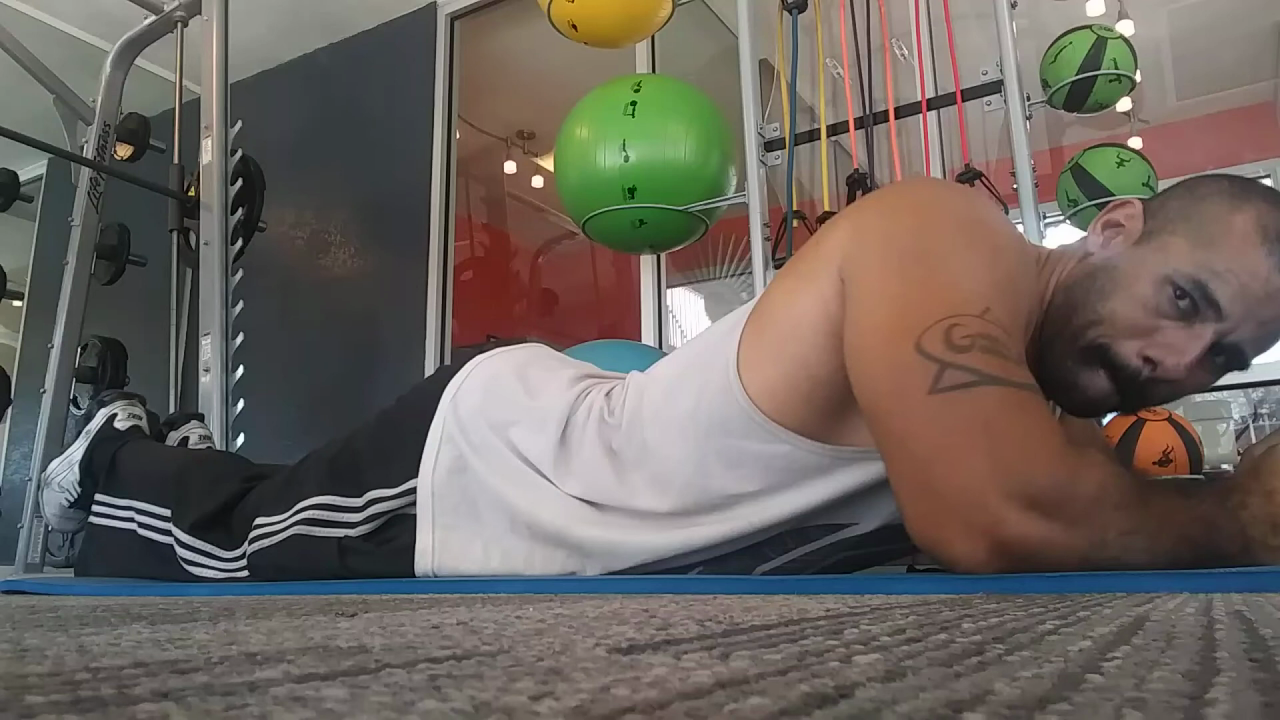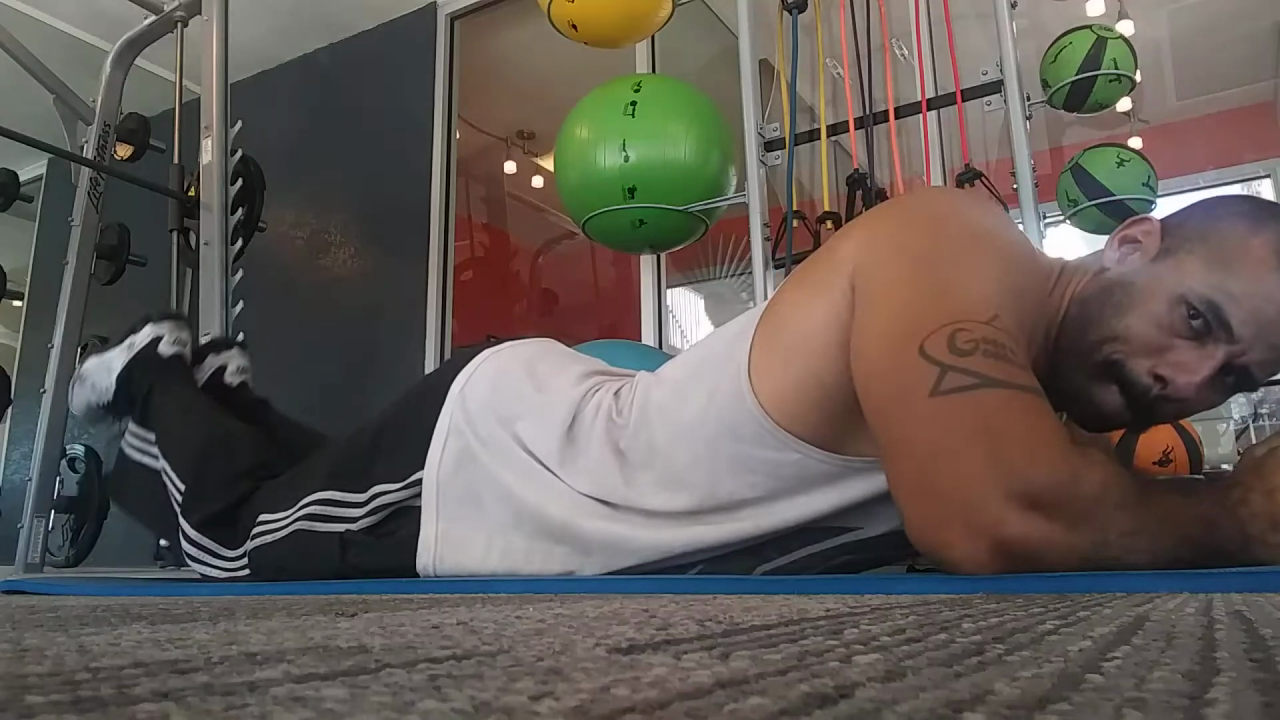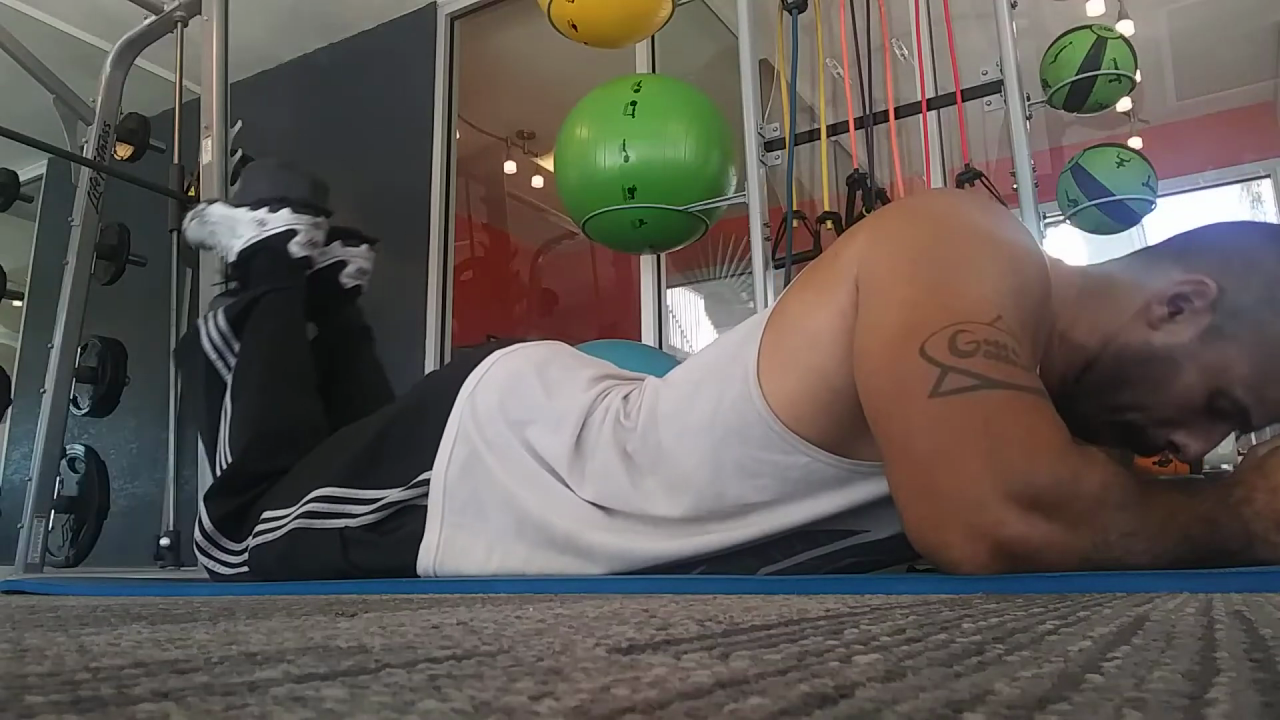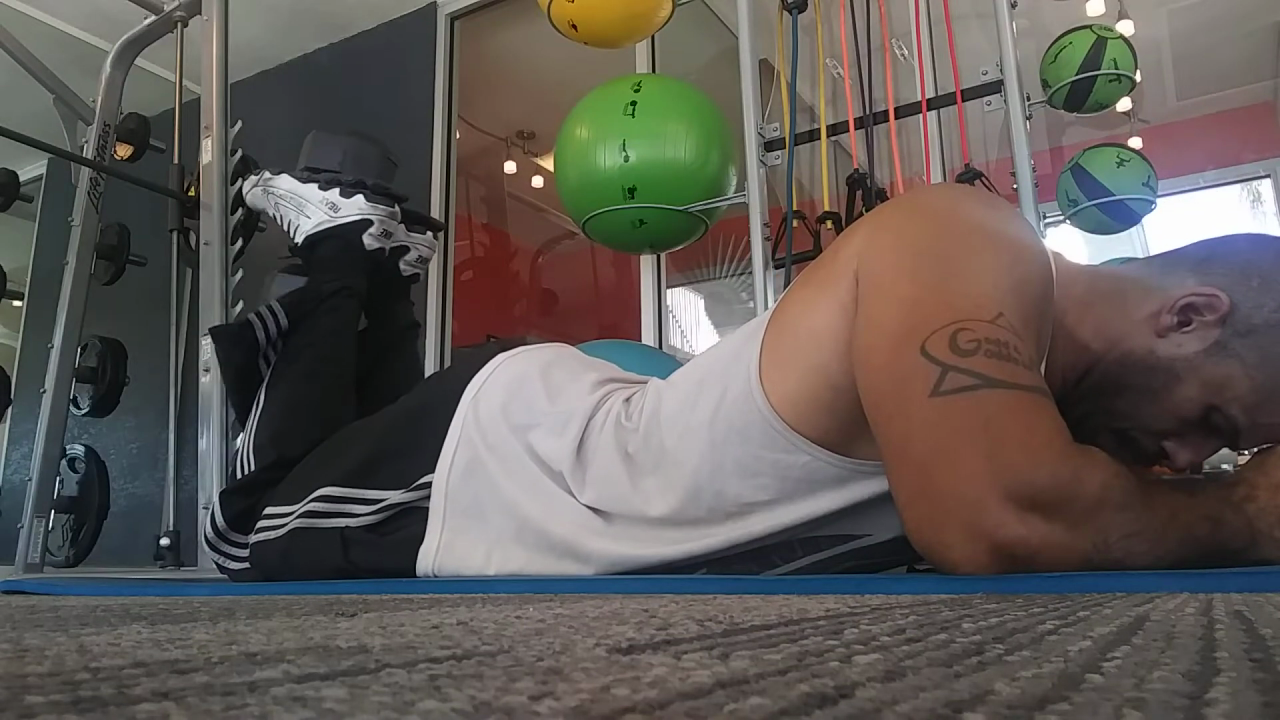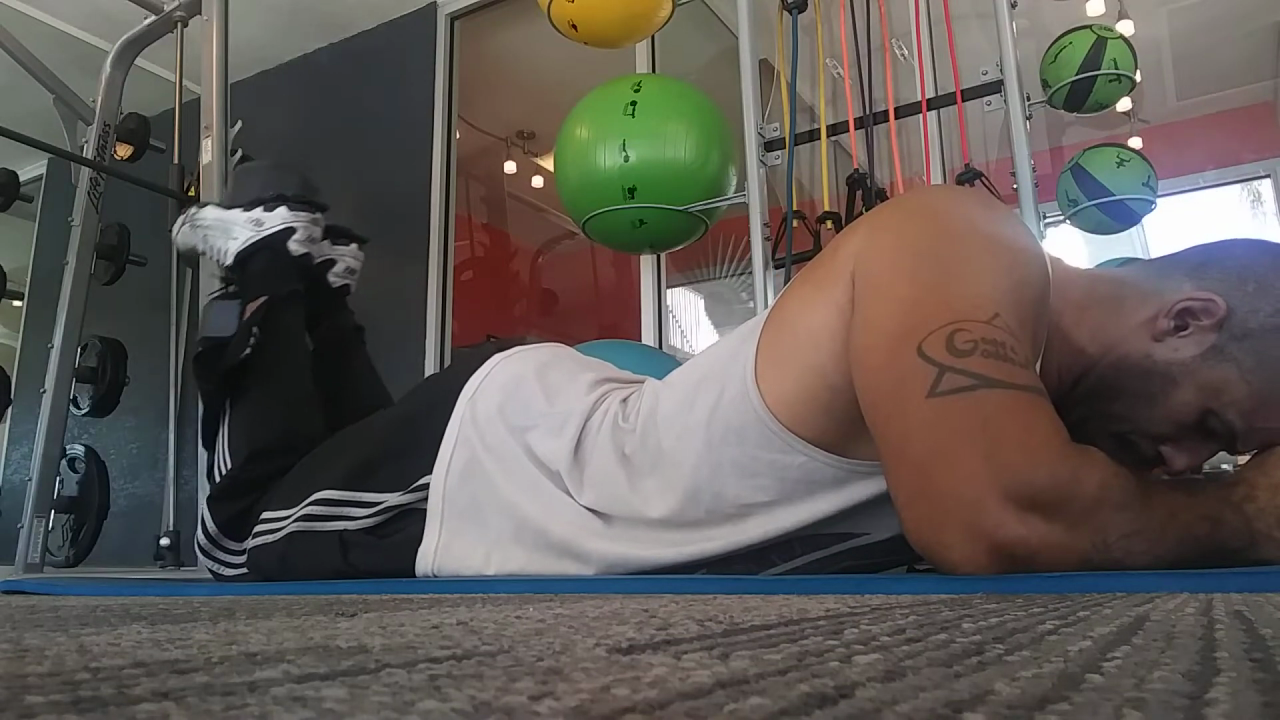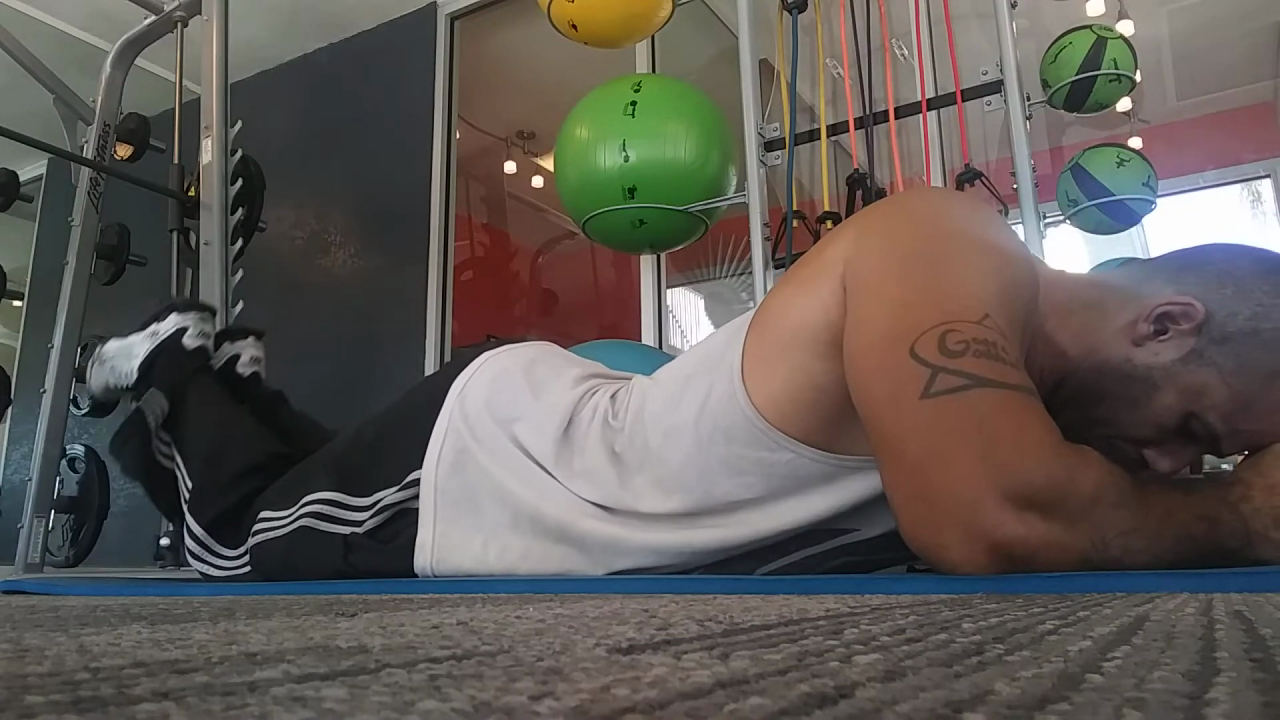
dt=0.5s
person 1, frame 1
left shoulder: (1025, 383)
right shoulder: (947, 237)
right elbow: (996, 519)
left hip: (538, 438)
right hip: (459, 465)
right knee: (226, 550)
left ankle: (174, 456)
right ankle: (120, 457)
person 1, frame 2
left shoulder: (1031, 393)
right shoulder: (957, 246)
right elbow: (993, 521)
left hip: (548, 425)
right hip: (468, 457)
right knee: (232, 534)
left ankle: (212, 389)
right ankle: (158, 382)
person 1, frame 3
left shoulder: (1031, 382)
right shoulder: (963, 250)
right elbow: (998, 519)
left hip: (562, 430)
right hip: (479, 453)
right knee: (243, 540)
left ankle: (317, 286)
right ankle: (284, 260)
person 1, frame 4
left shoulder: (1037, 370)
right shoulder: (962, 245)
right elbow: (999, 520)
left hip: (561, 431)
right hip: (485, 453)
right knee: (252, 534)
left ankle: (368, 278)
right ankle: (346, 257)
person 1, frame 5
left shoulder: (1028, 372)
right shoulder: (958, 250)
right elbow: (996, 521)
left hip: (558, 431)
right hip: (475, 460)
right knee: (244, 537)
left ankle: (306, 284)
right ankle: (277, 266)
person 1, frame 6
left shoulder: (1015, 372)
right shoulder: (948, 250)
right elbow: (994, 520)
left hip: (548, 431)
right hip: (460, 463)
right knee: (238, 540)
left ankle: (215, 379)
right ankle: (184, 377)
